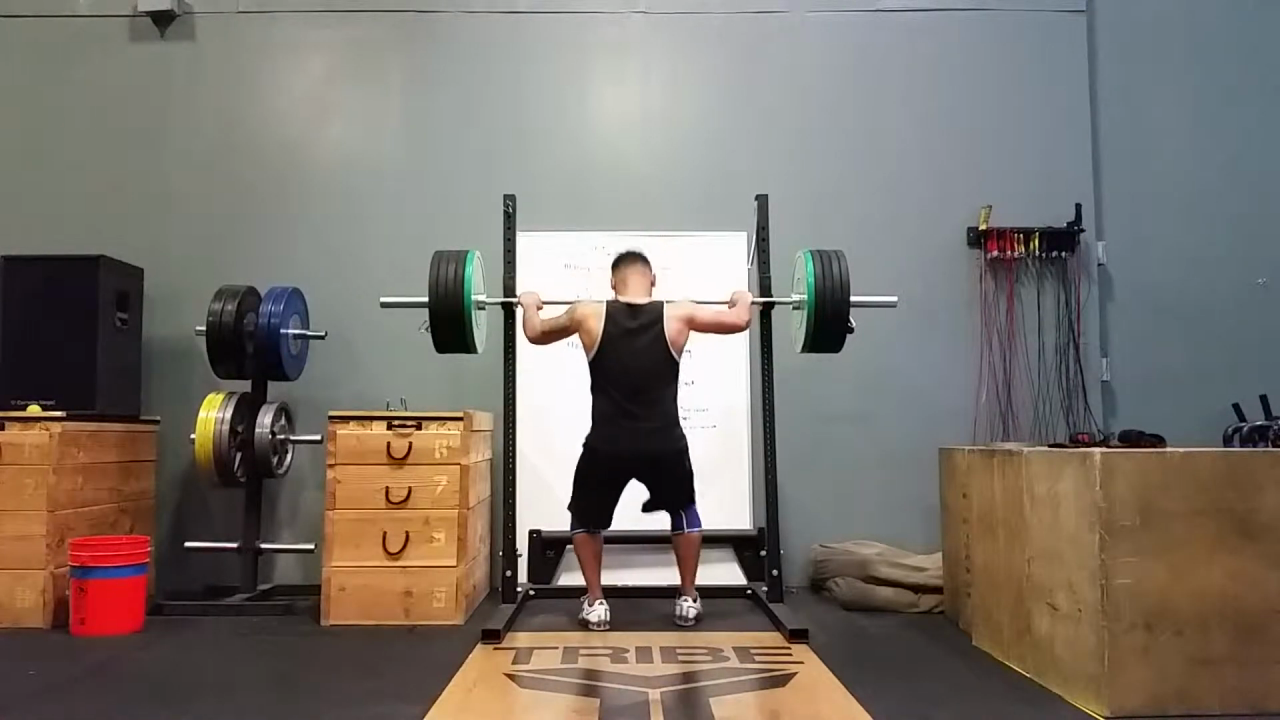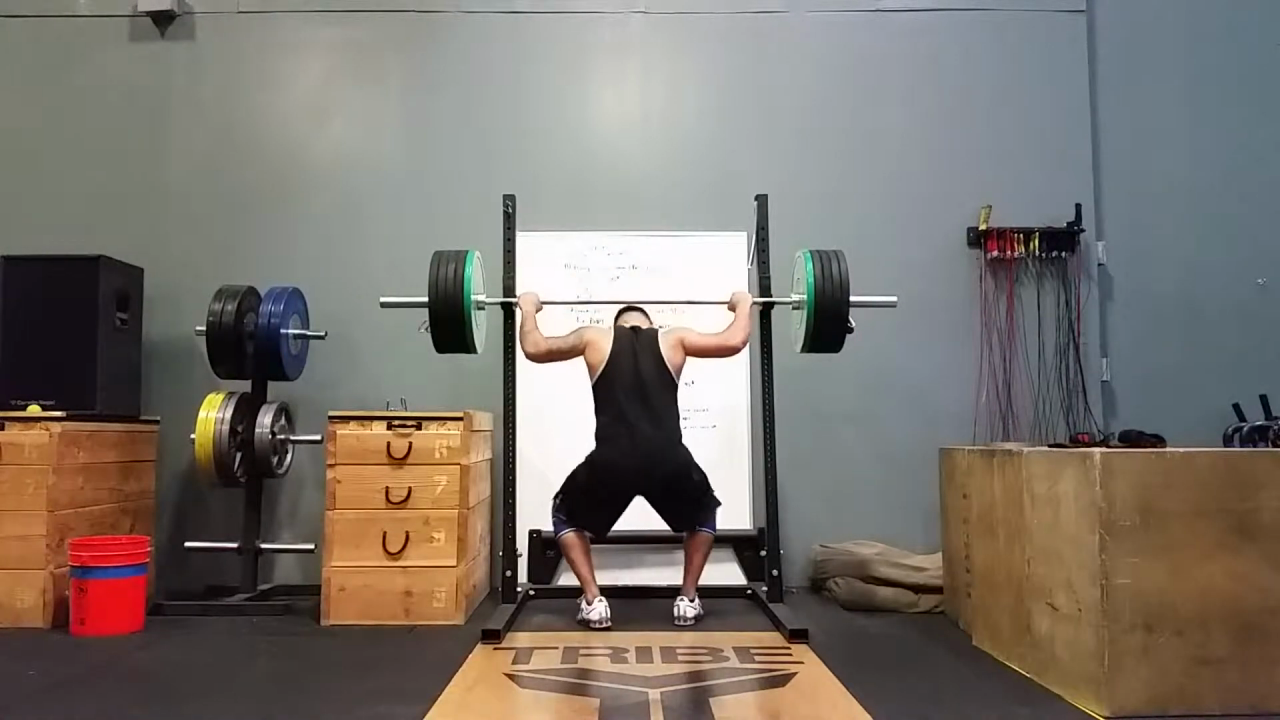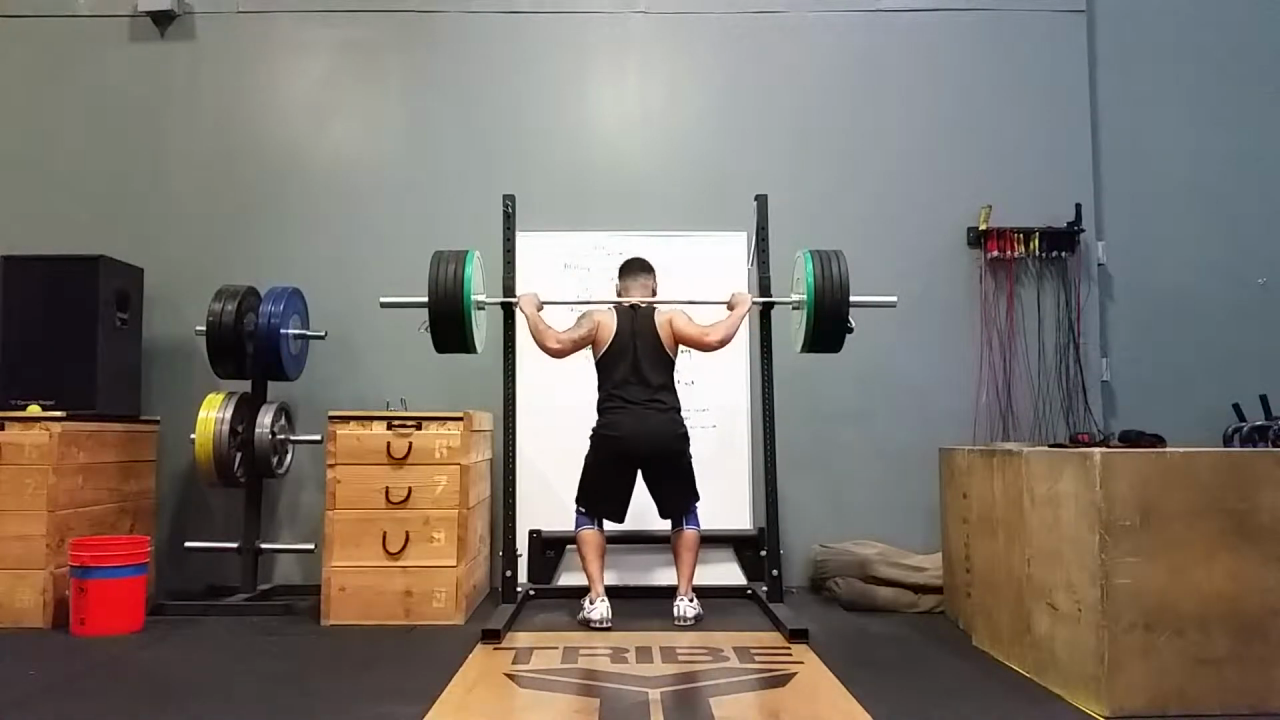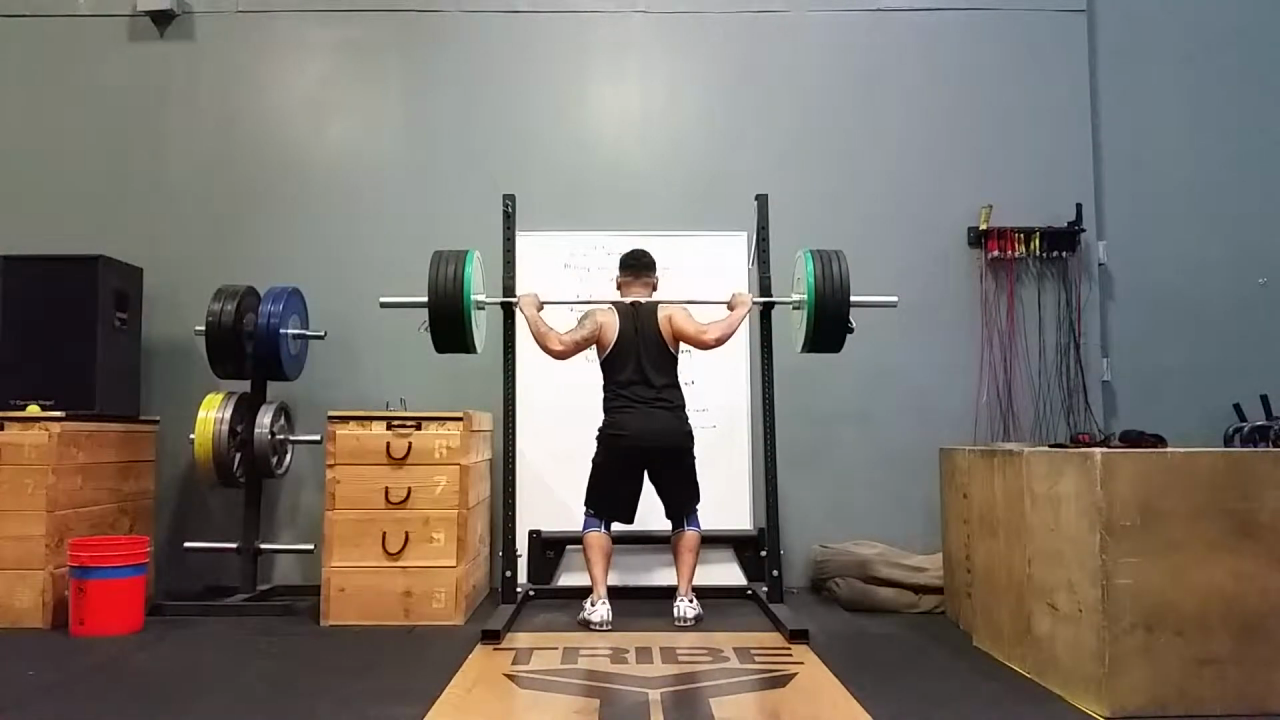
dt=0.4s
person 1, frame 1
left shoulder: (589, 315)
right shoulder: (677, 316)
left elbow: (535, 333)
right elbow: (738, 321)
left wrist: (529, 303)
right wrist: (742, 300)
left hip: (607, 443)
right hip: (664, 443)
left knee: (585, 518)
right knee: (683, 512)
left ankle: (595, 603)
right ankle: (687, 599)
person 1, frame 2
left shoulder: (596, 338)
right shoulder: (672, 339)
left elbow: (534, 350)
right elbow: (734, 343)
left wrist: (527, 310)
right wrist: (743, 307)
left hip: (612, 460)
right hip: (668, 460)
left knee: (565, 514)
right knee: (703, 513)
left ankle: (593, 601)
right ankle: (687, 599)
person 1, frame 3
left shoulder: (600, 318)
right shoulder: (670, 317)
left elbow: (555, 345)
right elbow: (712, 339)
left wrist: (530, 311)
right wrist: (740, 309)
left hip: (614, 432)
right hip: (666, 431)
left knee: (590, 514)
right knee: (683, 512)
left ankle: (597, 600)
right ankle: (685, 599)
person 1, frame 4
left shoulder: (602, 318)
right shoulder: (671, 314)
left elbow: (558, 347)
right elbow: (709, 338)
left wrist: (530, 311)
right wrist: (740, 310)
left hip: (620, 432)
right hip: (671, 430)
left knee: (599, 516)
right knee: (684, 514)
left ankle: (599, 602)
right ankle: (685, 600)
